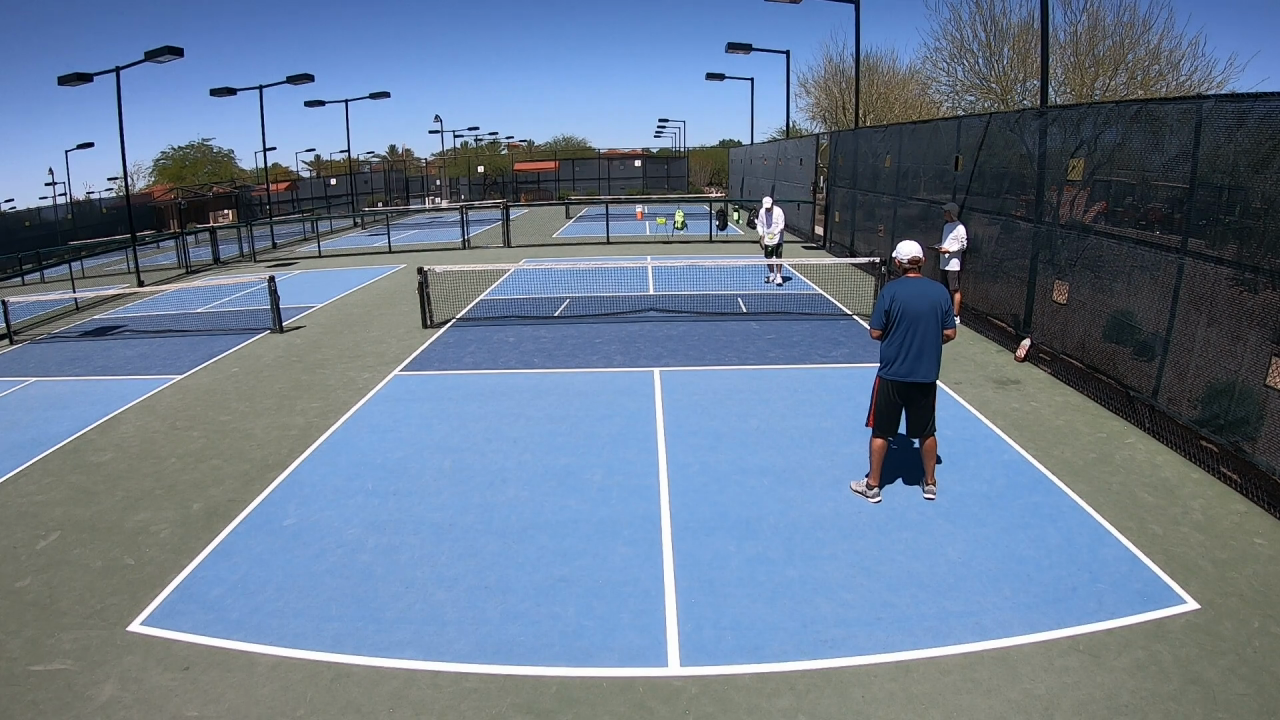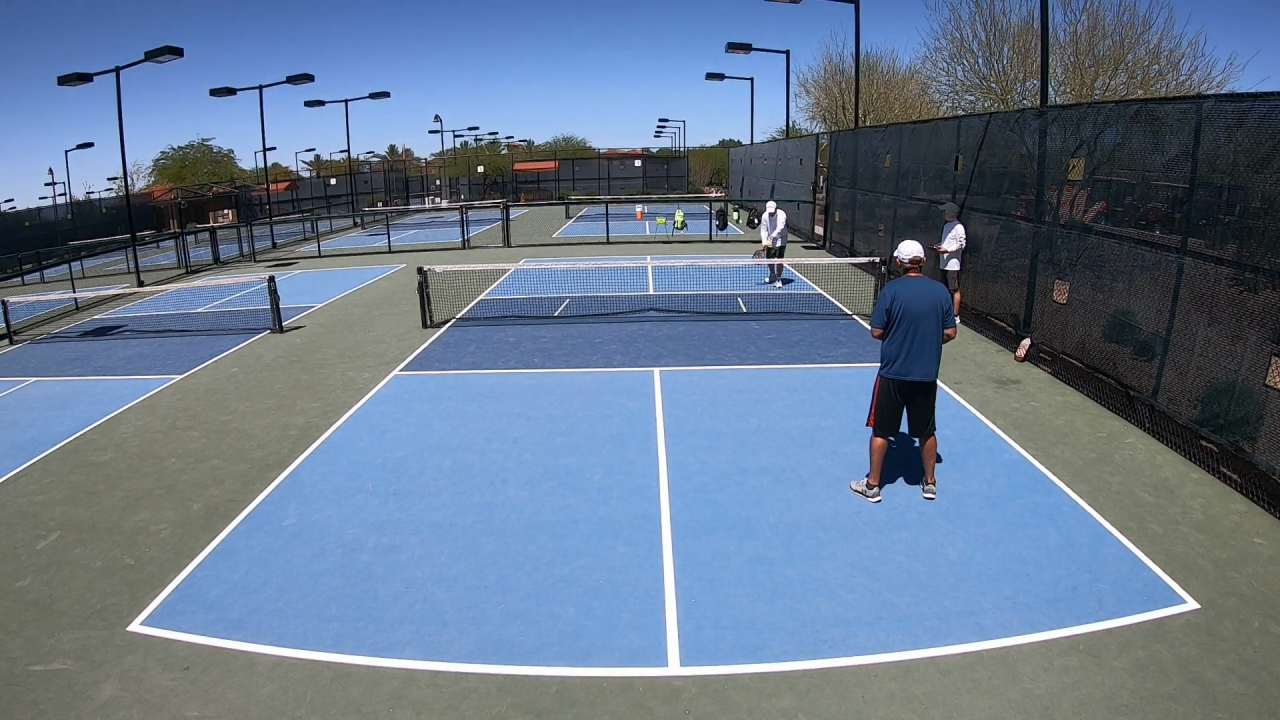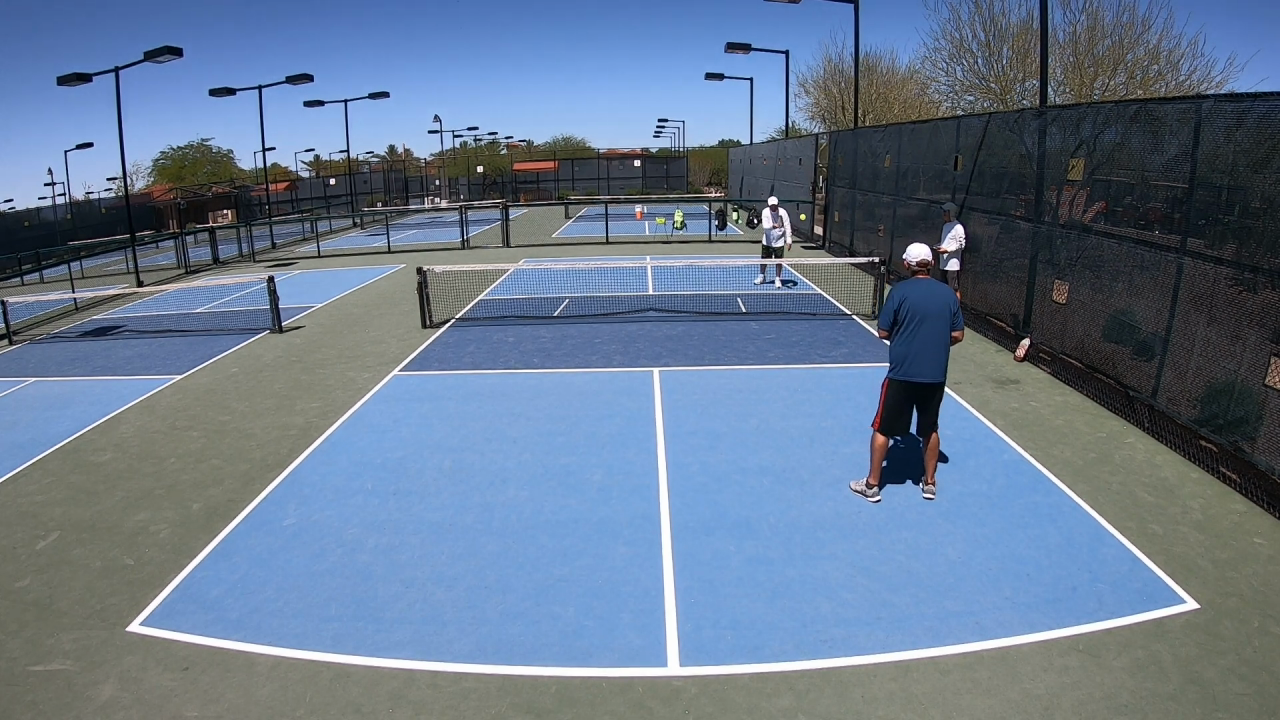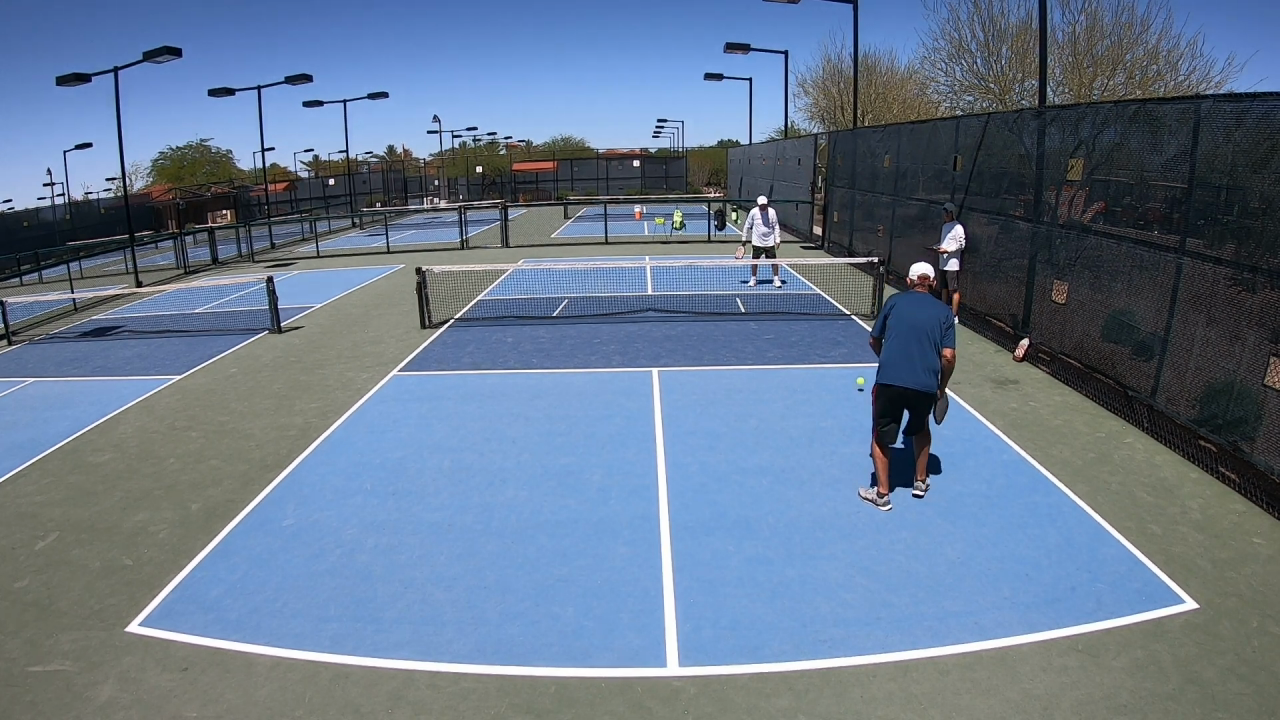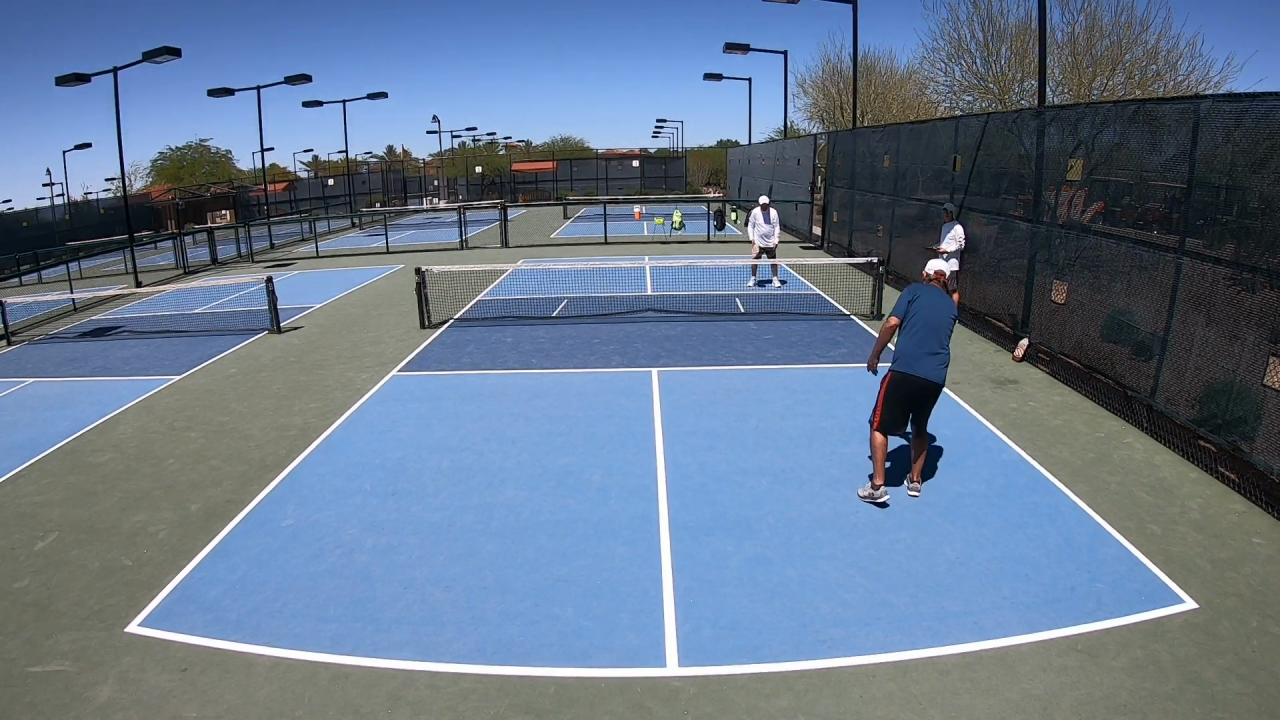
dt=0.5s
person 1, frame 1
left shoulder: (891, 290)
right shoulder: (940, 292)
left elbow: (875, 333)
right elbow: (950, 333)
left hip: (892, 375)
right hip: (926, 375)
left knee: (881, 431)
right knee: (926, 432)
left ankle: (873, 485)
right ankle: (930, 483)
person 1, frame 2
left shoulder: (892, 289)
right shoulder: (941, 291)
left elbow: (876, 331)
right elbow: (950, 333)
left hip: (893, 373)
right hip: (927, 375)
left knee: (881, 430)
right knee: (926, 431)
left ankle: (872, 484)
right ankle: (930, 482)
person 1, frame 3
left shoulder: (900, 291)
right shoulder: (948, 294)
left elbow: (884, 333)
right elbow: (957, 336)
left hip: (902, 374)
right hip: (936, 375)
left knee: (883, 429)
right knee: (930, 429)
left ankle: (872, 484)
right ankle: (929, 482)
person 1, frame 4
left shoulder: (895, 301)
right shoulder: (943, 311)
left elbow: (874, 340)
right elbow: (948, 357)
right wrist: (942, 386)
left hip: (889, 380)
right hip: (926, 385)
left knee: (881, 436)
right knee: (920, 429)
left ankle: (882, 493)
right ankle: (920, 481)
person 1, frame 5
left shoulder: (914, 290)
right shoulder: (952, 306)
left elbow: (892, 323)
left wrist: (875, 355)
left hip: (904, 370)
right hip: (935, 377)
left knee: (879, 426)
right knee: (920, 427)
left ankle: (878, 485)
right ankle: (915, 480)
